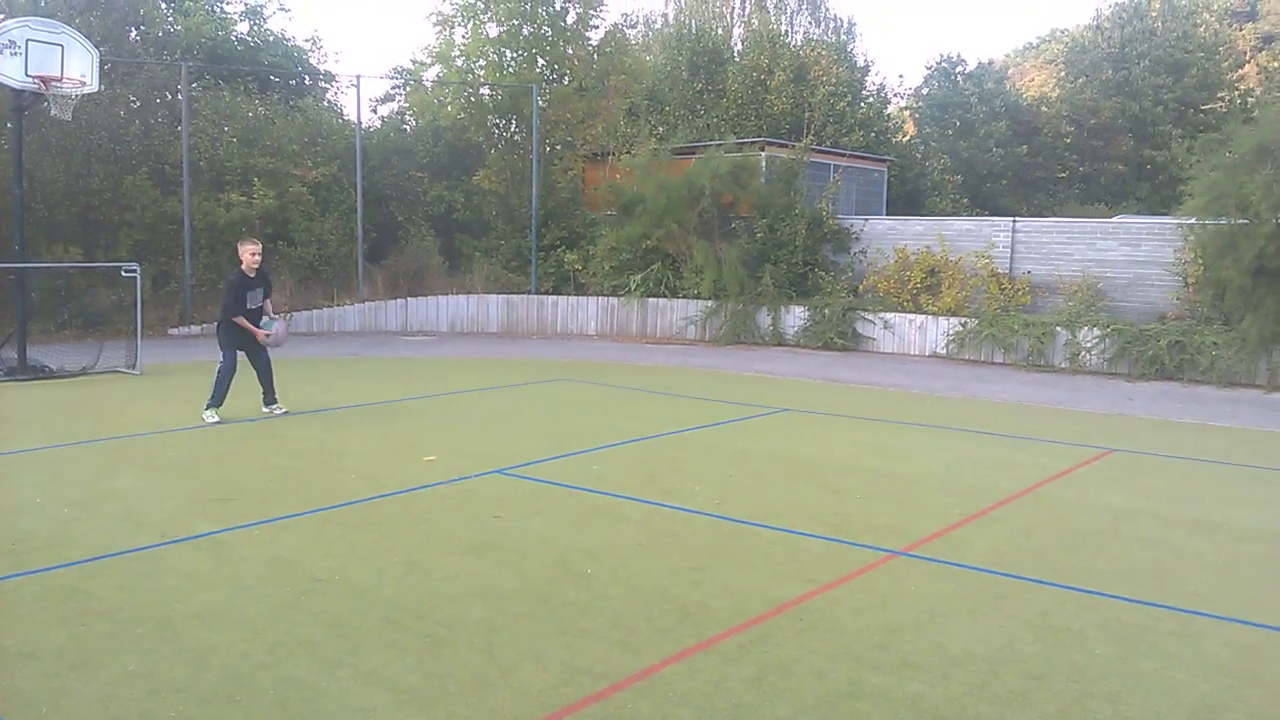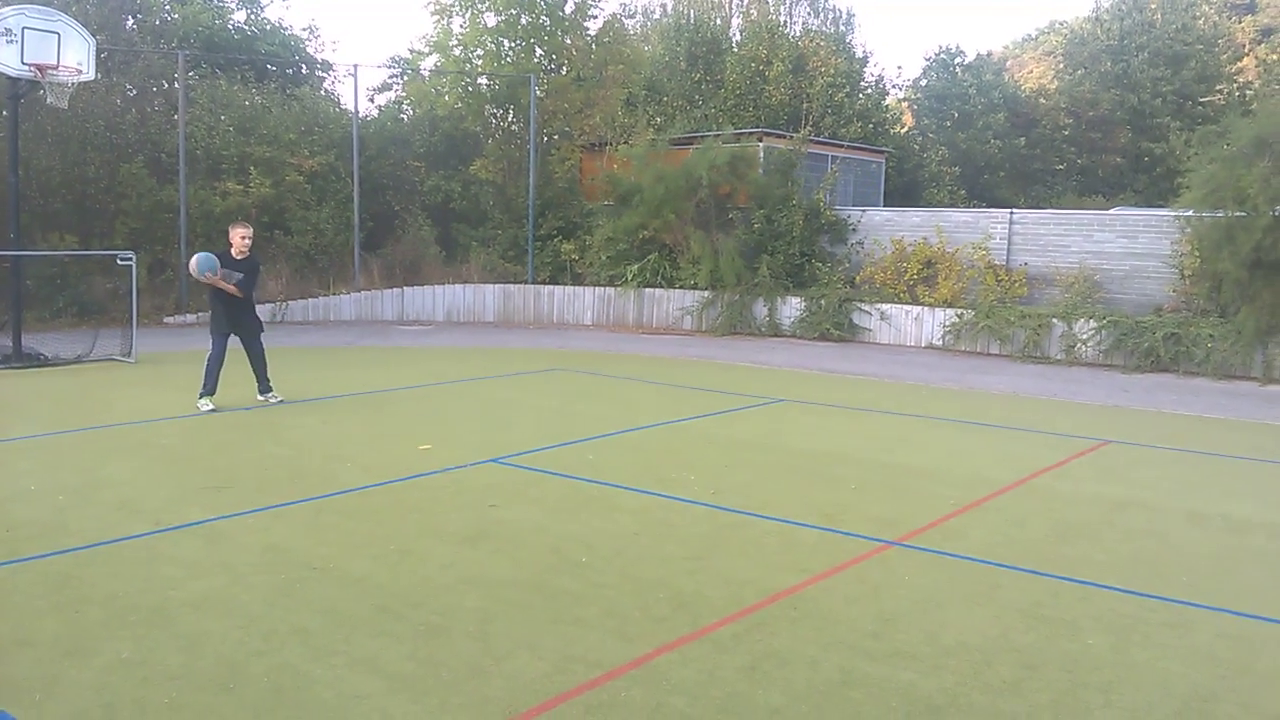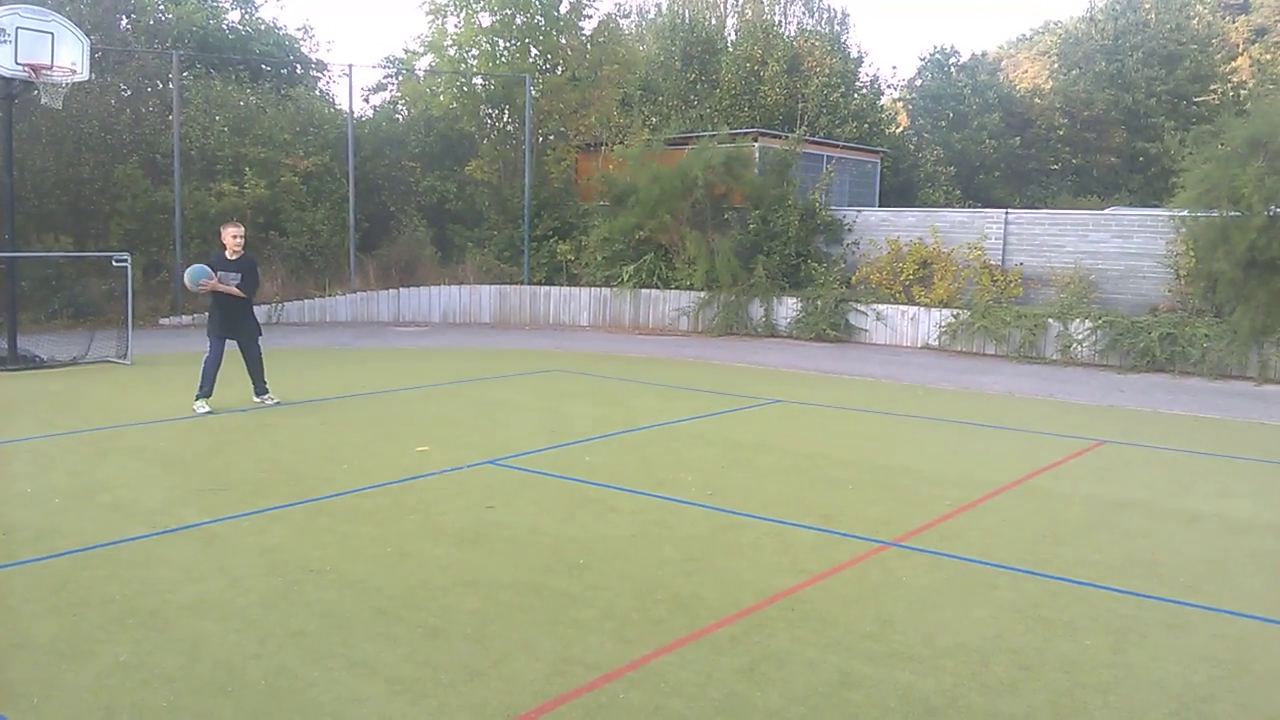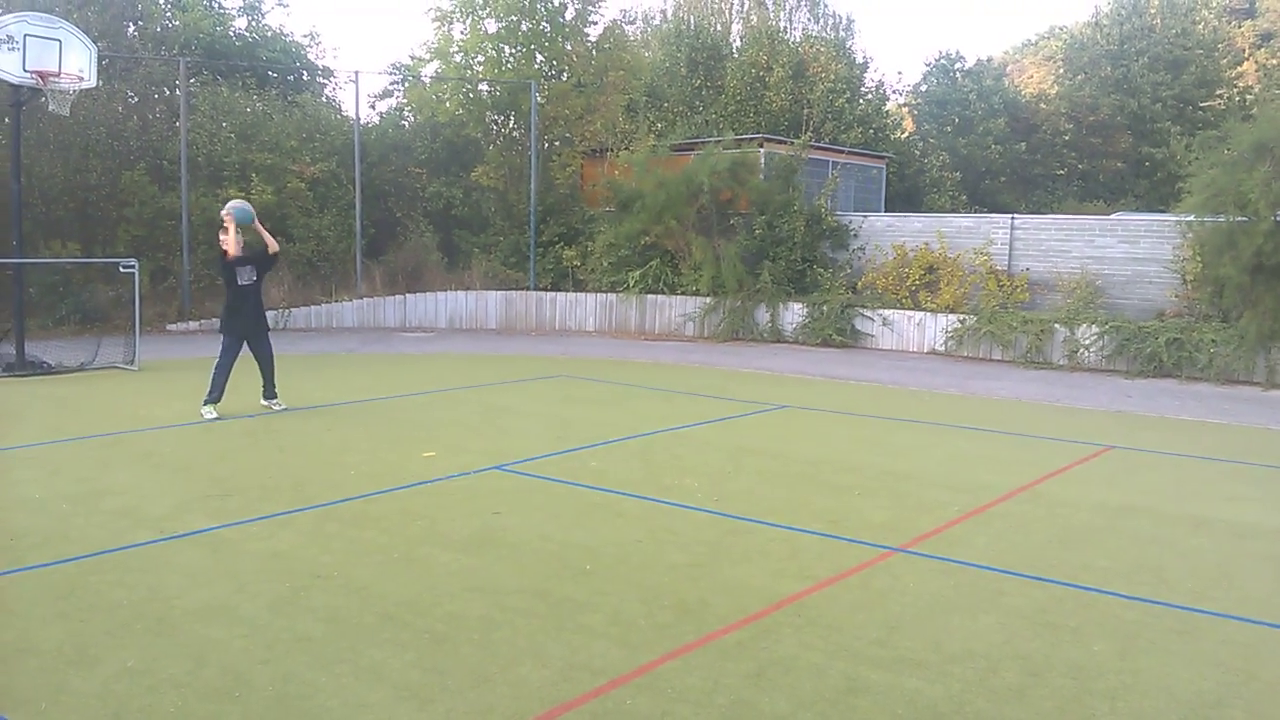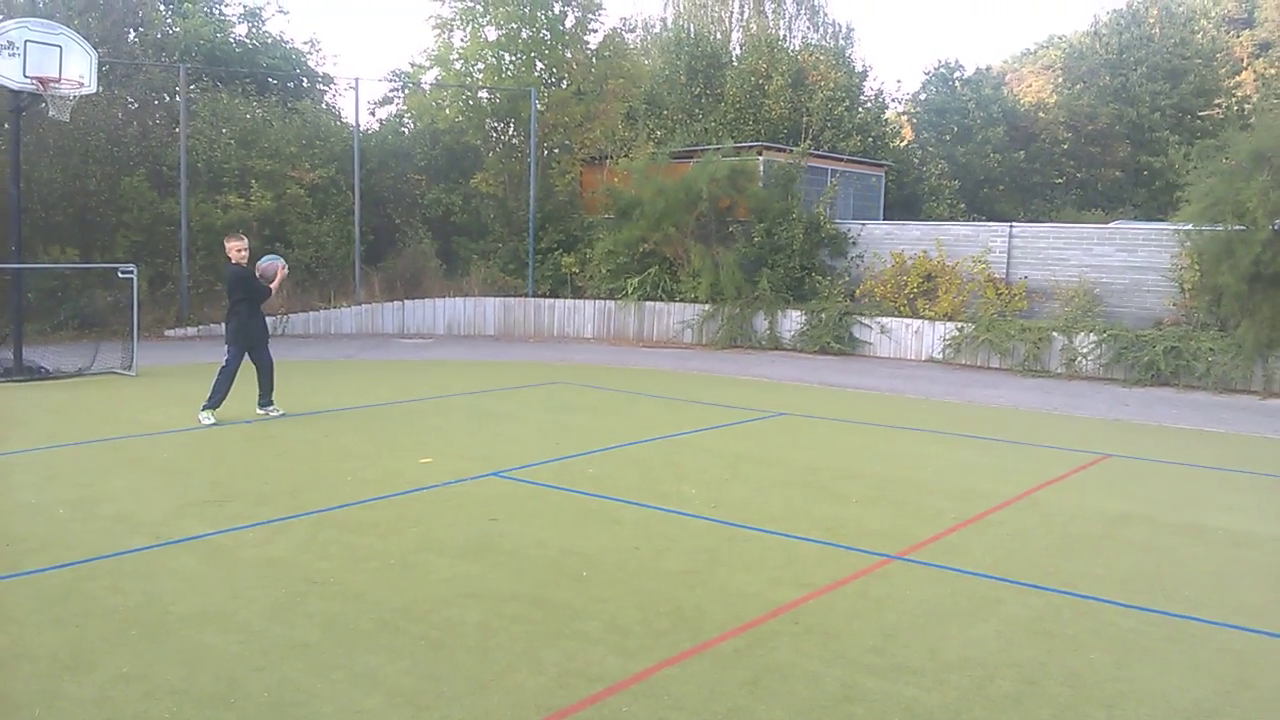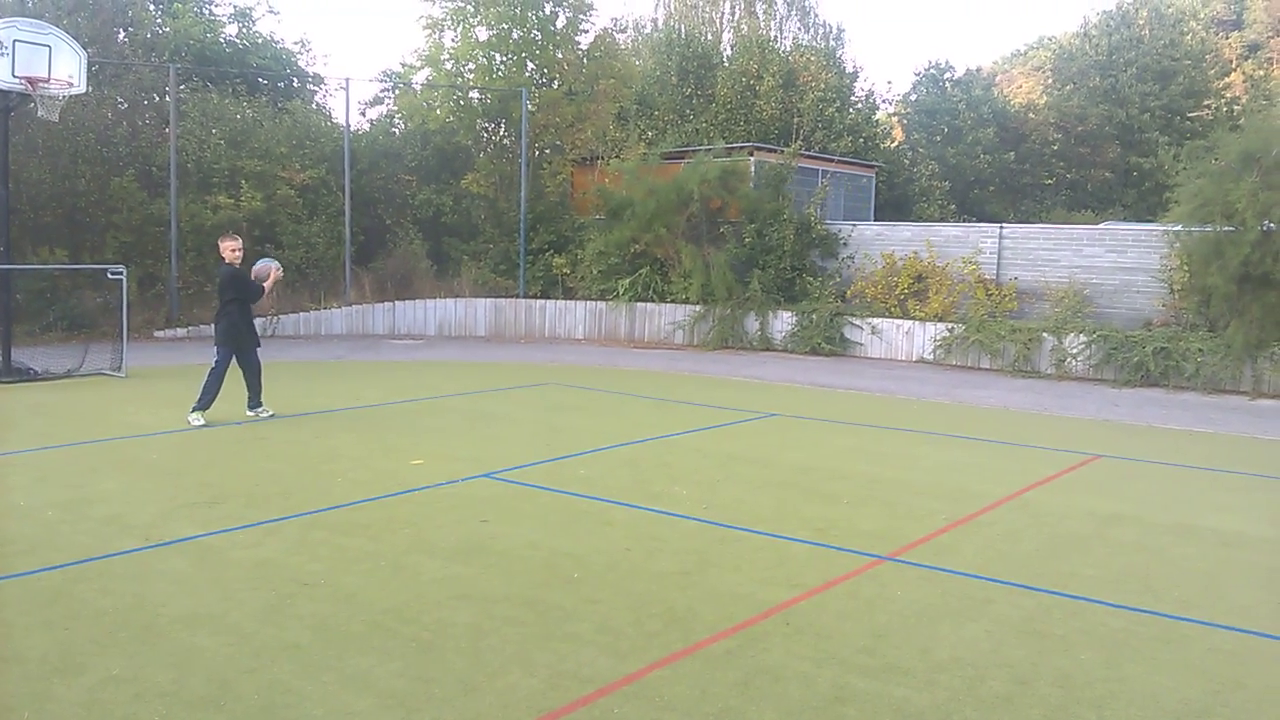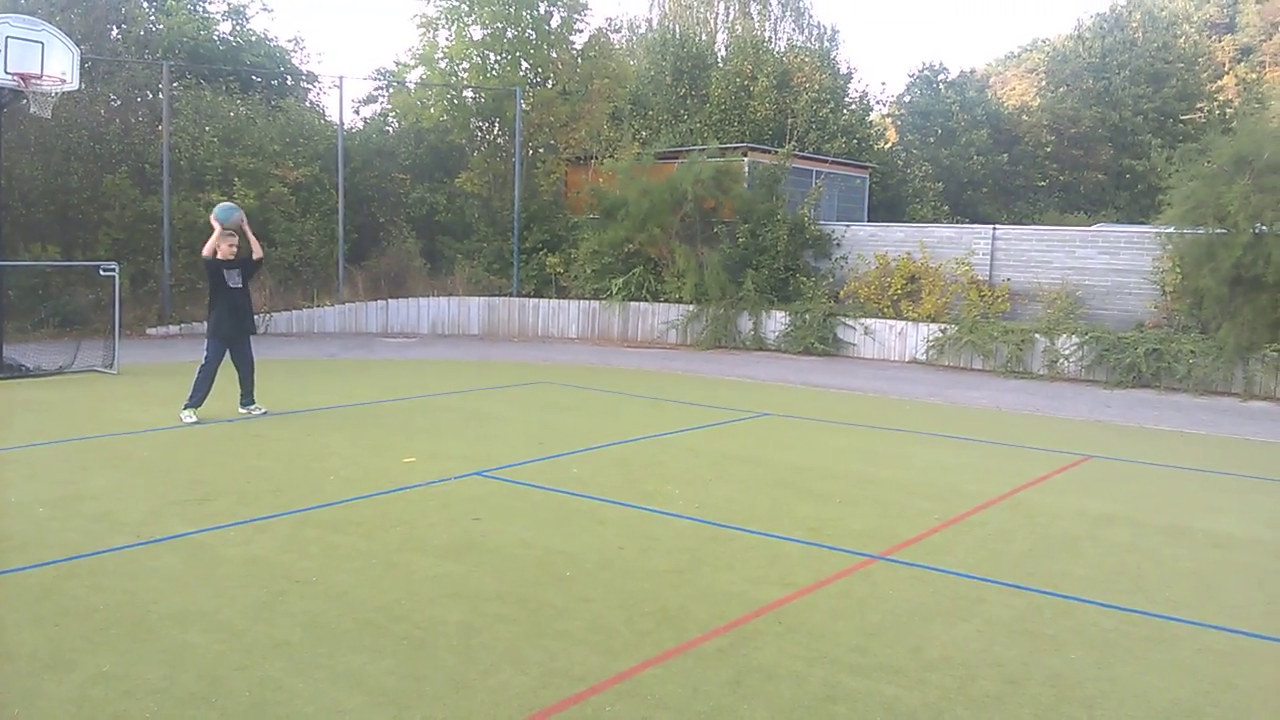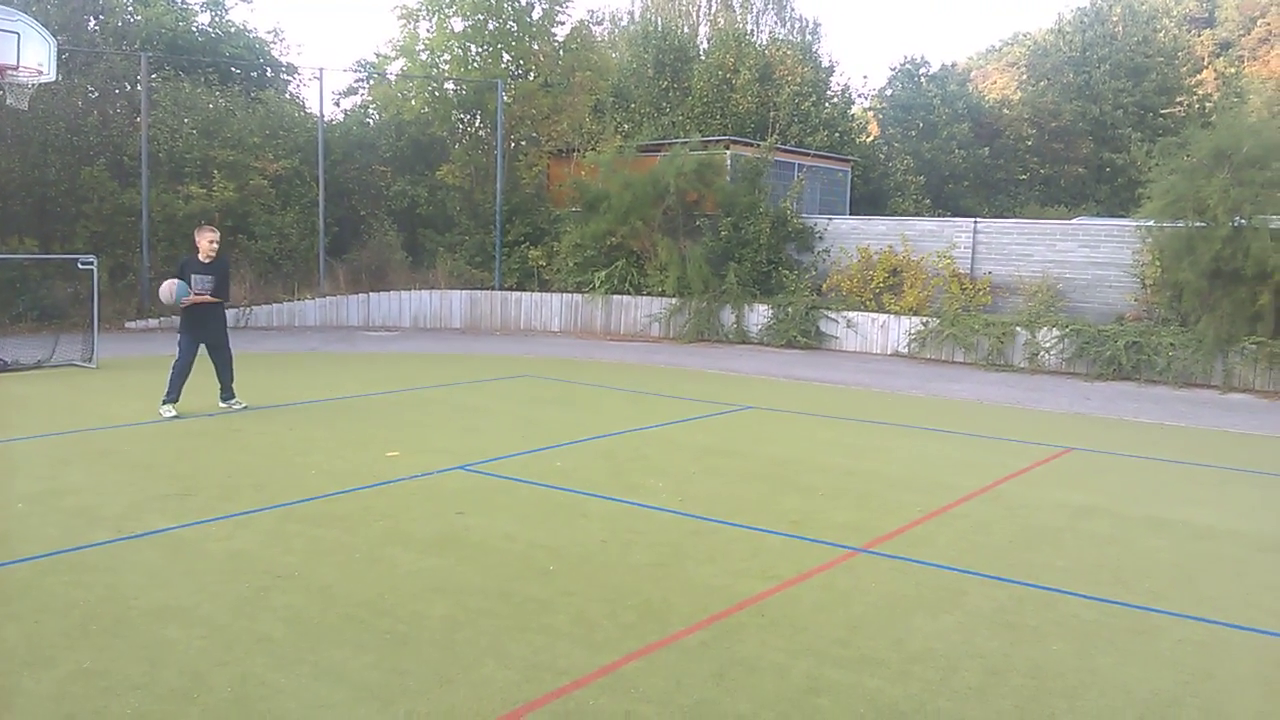
dt=0.3s
person 1, frame 1
left shoulder: (262, 274)
right shoulder: (235, 280)
right elbow: (233, 313)
left wrist: (271, 315)
right wrist: (255, 331)
left hip: (254, 330)
right hip: (231, 329)
left knee: (264, 364)
right knee: (228, 366)
left ankle: (269, 402)
right ankle: (211, 408)
person 1, frame 2
left shoulder: (252, 264)
right shoulder: (219, 257)
left elbow: (242, 291)
right elbow: (206, 275)
left wrist: (218, 283)
right wrist: (206, 277)
left hip: (245, 316)
right hip: (221, 315)
left knee: (257, 352)
right knee: (216, 354)
left ankle: (265, 390)
right ankle: (205, 396)
person 1, frame 3
left shoulder: (249, 262)
right shoulder: (215, 261)
left elbow: (247, 291)
right elbow: (207, 286)
left wrist: (219, 287)
right wrist: (204, 286)
left hip: (243, 319)
right hip: (219, 319)
left knee: (254, 355)
right knee: (213, 357)
left ankle: (261, 392)
right ankle: (201, 398)
person 1, frame 4
left shoulder: (253, 258)
right shoulder: (225, 260)
left elbow: (274, 250)
right elbow: (233, 254)
left wrist: (257, 226)
right wrist: (230, 226)
left hip: (256, 320)
right hip: (234, 321)
left knee: (266, 358)
right knee: (225, 361)
left ankle: (269, 396)
right ankle: (210, 403)
person 1, frame 5
left shoulder: (244, 271)
right shoulder: (237, 273)
left elbow: (256, 293)
right elbow: (264, 294)
left wrist: (273, 279)
right wrist: (279, 279)
left hip: (254, 329)
right hip: (238, 330)
left knee: (266, 365)
right knee: (229, 369)
left ankle: (265, 404)
right ankle: (208, 409)
person 1, frame 6
left shoulder: (236, 273)
right shoulder: (231, 273)
left elbow: (251, 292)
right elbow: (257, 294)
left wrist: (263, 280)
right wrist: (272, 280)
left hip: (242, 330)
right hip: (227, 331)
left knee: (253, 367)
right knee: (218, 370)
left ankle: (255, 405)
right ankle: (197, 411)
person 1, frame 7
left shoulder: (240, 264)
right shoulder: (213, 264)
left elbow: (258, 257)
right elbow: (205, 254)
left wrist: (247, 229)
right wrist: (218, 230)
left hip: (240, 324)
right hip: (219, 326)
left knee: (246, 363)
right knee: (209, 365)
left ankle: (247, 402)
right ankle: (190, 407)
person 1, frame 8
left shoulder: (222, 265)
right shoulder: (187, 264)
left elbow: (221, 296)
left wrist: (196, 299)
left hip: (214, 323)
right hip: (190, 323)
left knee: (224, 360)
right knee: (183, 362)
left ankle: (227, 397)
right ankle: (168, 402)
